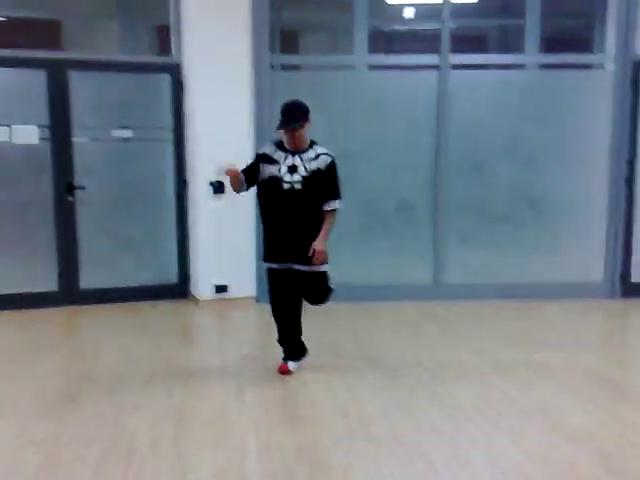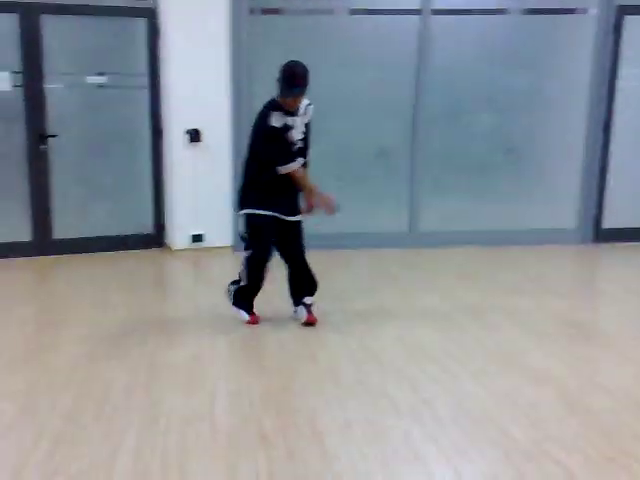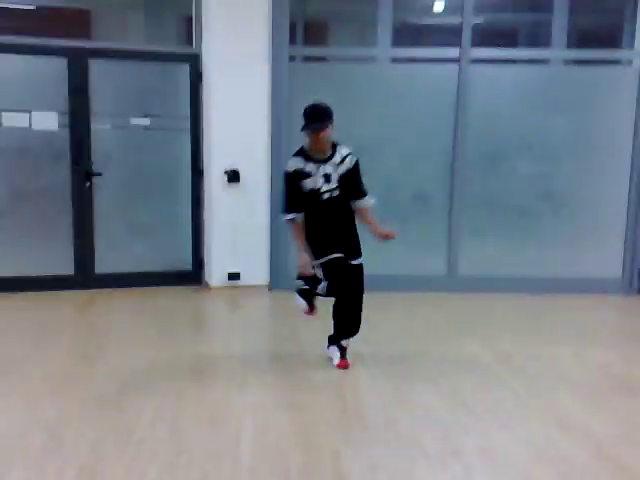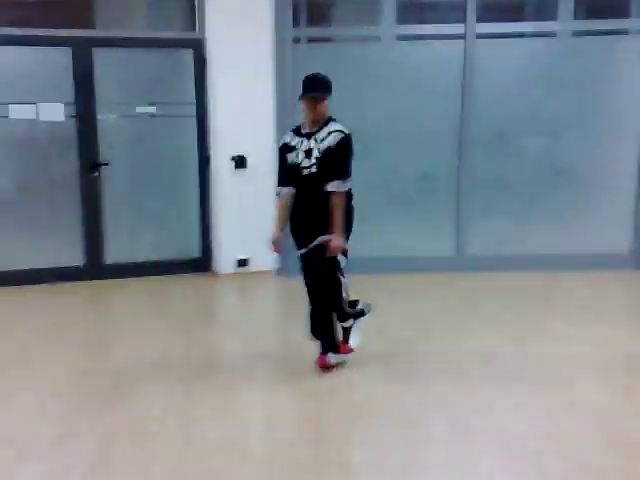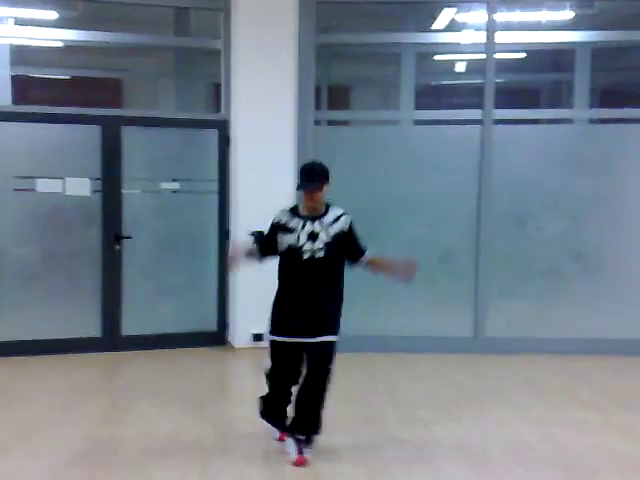
dt=0.4s
person 1, frame 1
left shoulder: (323, 159)
right shoulder: (268, 154)
left elbow: (330, 205)
right elbow: (244, 184)
left wrist: (322, 239)
right wrist: (235, 177)
left hip: (309, 244)
right hip: (277, 245)
left knee: (317, 294)
right knee: (282, 303)
right ankle: (293, 353)
person 1, frame 2
left shoulder: (305, 110)
right shoulder: (272, 119)
right elbow: (289, 166)
left wrist: (307, 195)
right wrist: (318, 195)
left hip: (287, 198)
right hip: (260, 196)
left knee: (295, 253)
right knee: (259, 251)
left ankle: (302, 301)
right ankle: (242, 299)
person 1, frame 3
left shoulder: (347, 158)
right shoulder: (296, 166)
left elbow: (359, 199)
right elbow: (295, 215)
left wrist: (376, 228)
right wrist: (303, 253)
left hip: (347, 238)
right hip: (321, 241)
left knee: (353, 293)
right knee: (340, 284)
left ankle: (339, 344)
right ankle: (309, 286)
person 1, frame 4
left shoulder: (338, 136)
right shoulder: (289, 141)
left elbow: (338, 187)
right elbow: (286, 189)
left wrist: (338, 232)
right wrist: (279, 228)
left hip: (330, 226)
right hip: (303, 227)
left knee: (326, 275)
right knee: (317, 291)
left ankle: (350, 314)
right ankle: (331, 345)
person 1, frame 5
left shoulder: (339, 221)
right shoulder: (283, 221)
left elbow: (358, 256)
right elbow: (262, 249)
left wrist: (394, 267)
right wrist: (243, 254)
left hip: (323, 319)
right hip: (287, 316)
left knee: (316, 380)
right knee: (281, 375)
left ankle: (300, 437)
right ankle: (276, 417)
